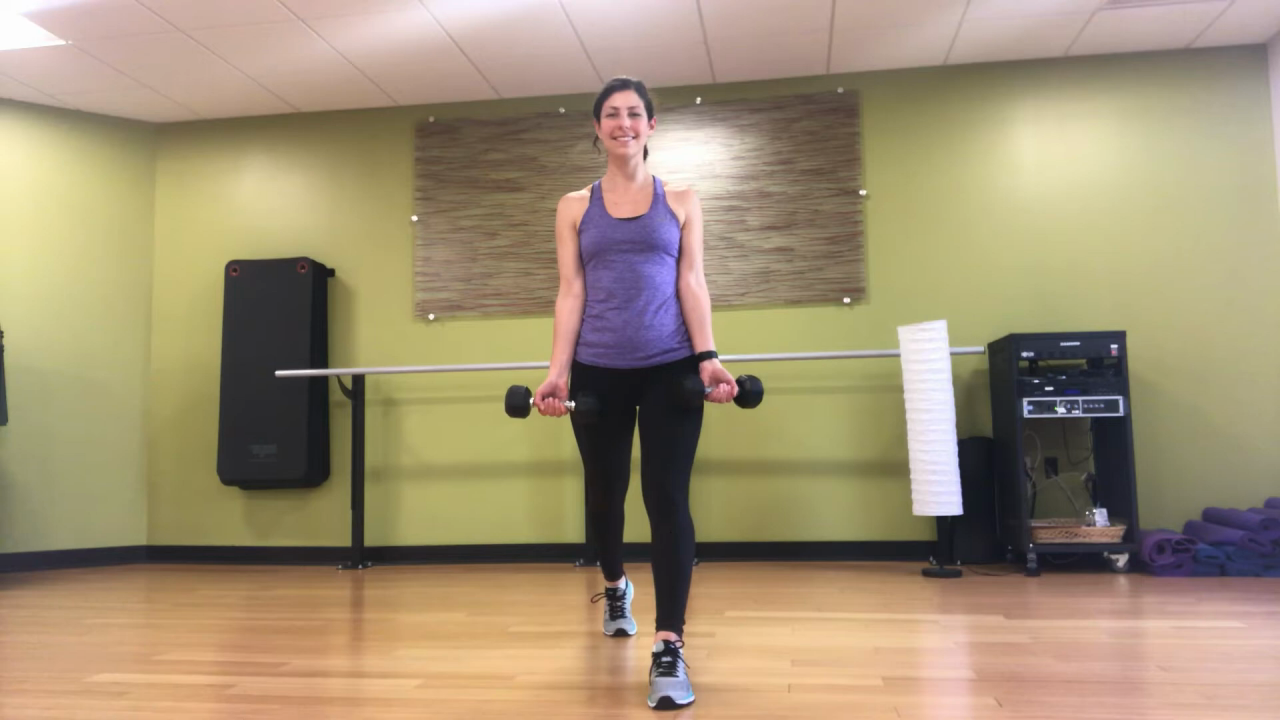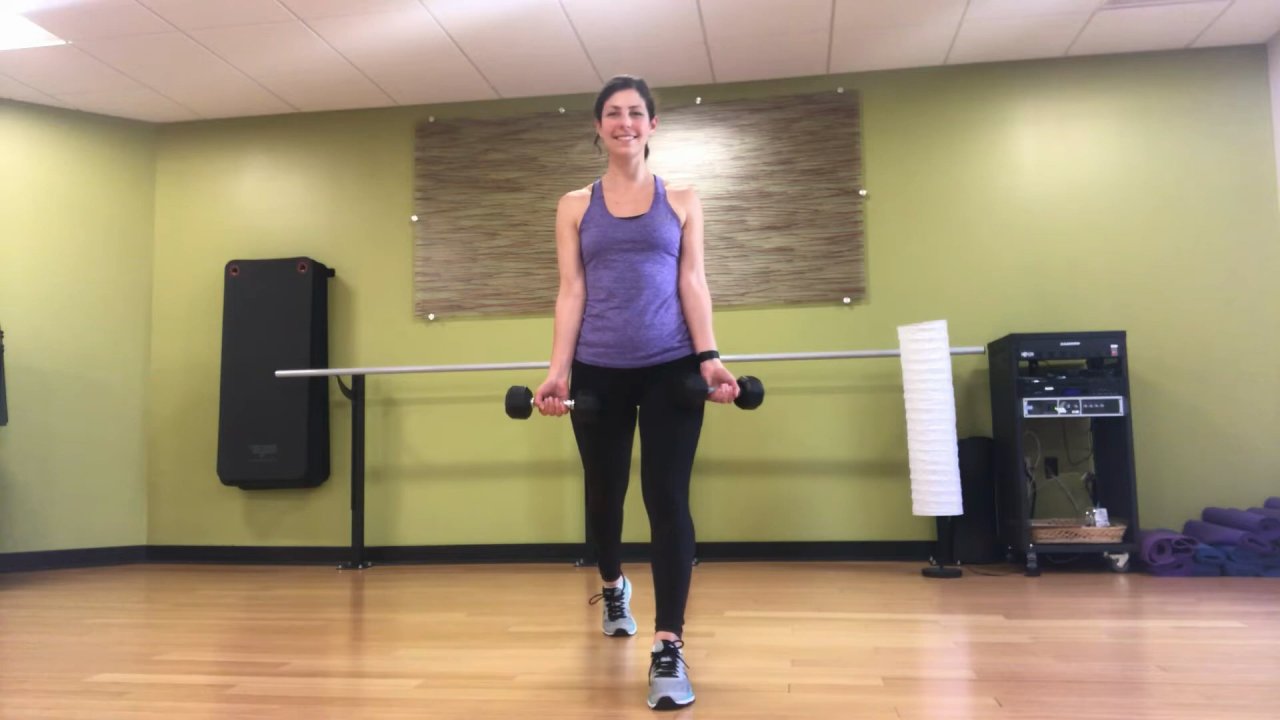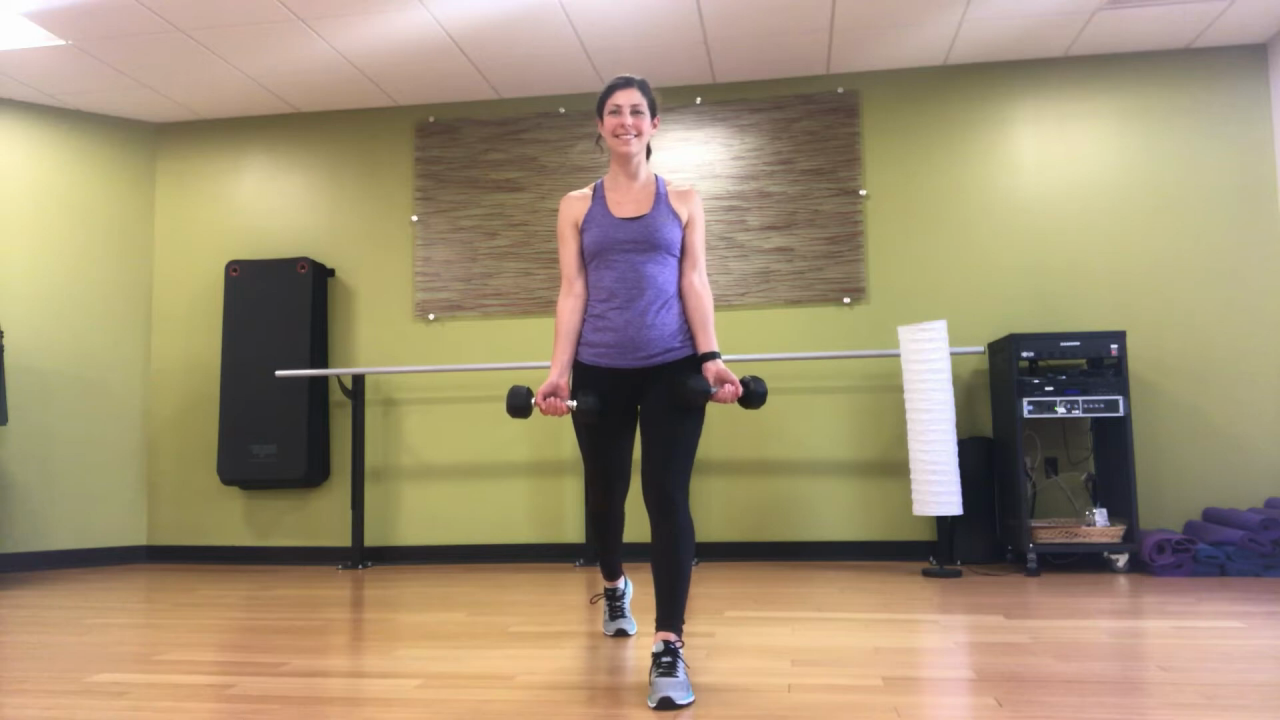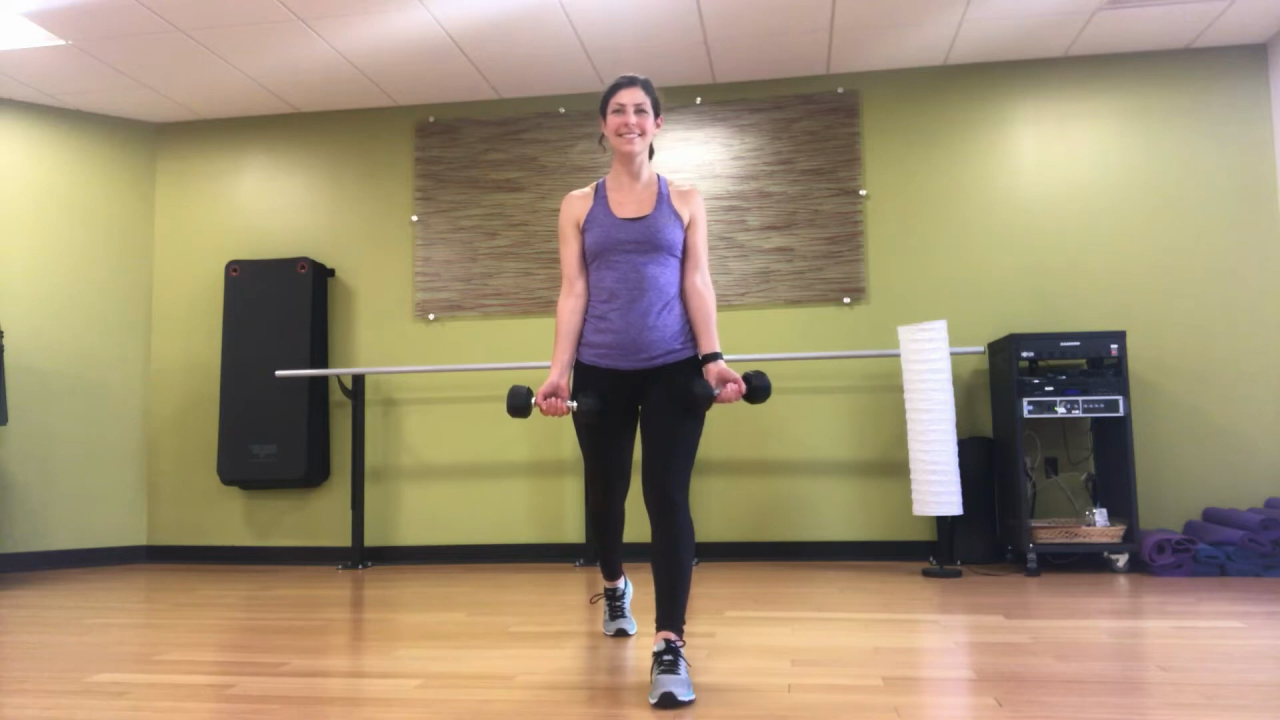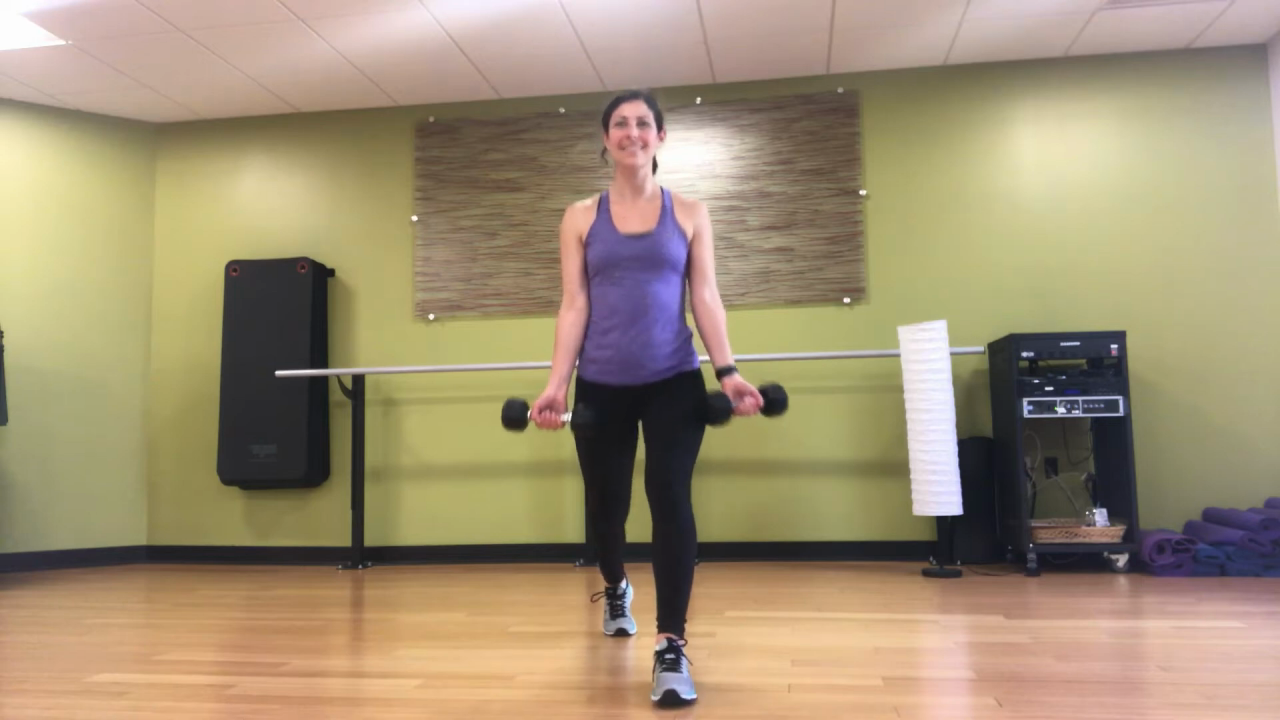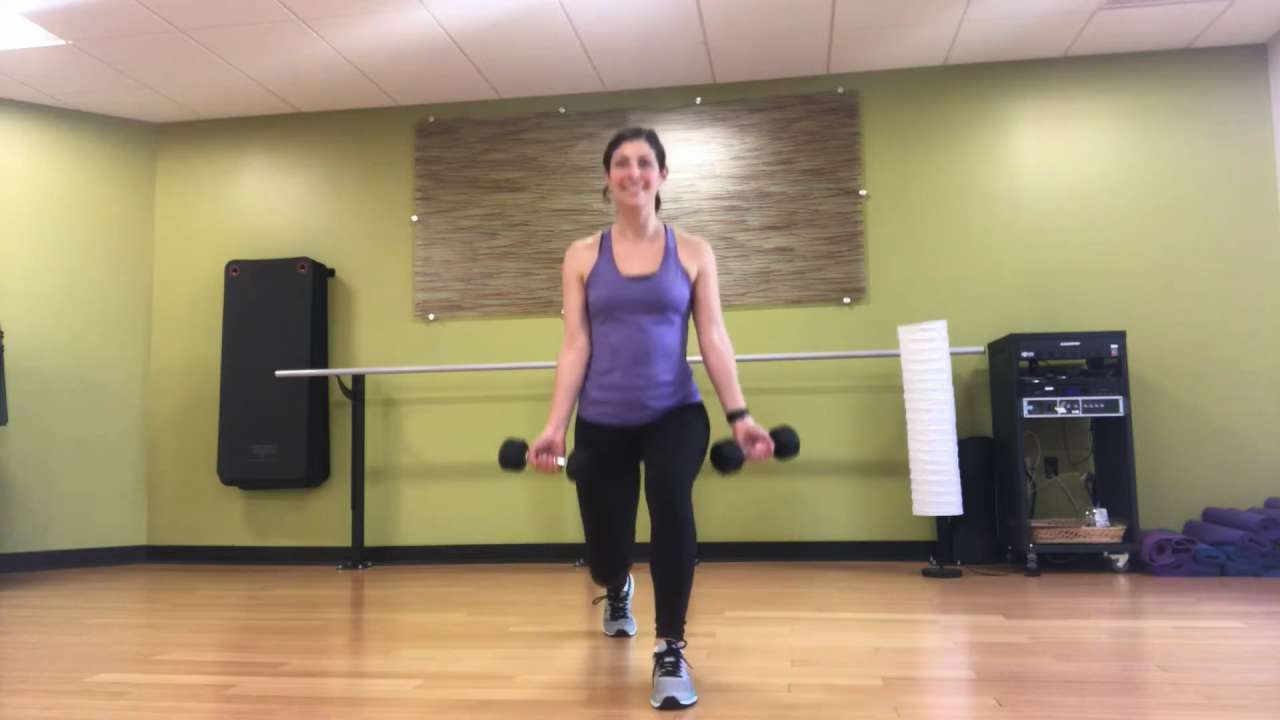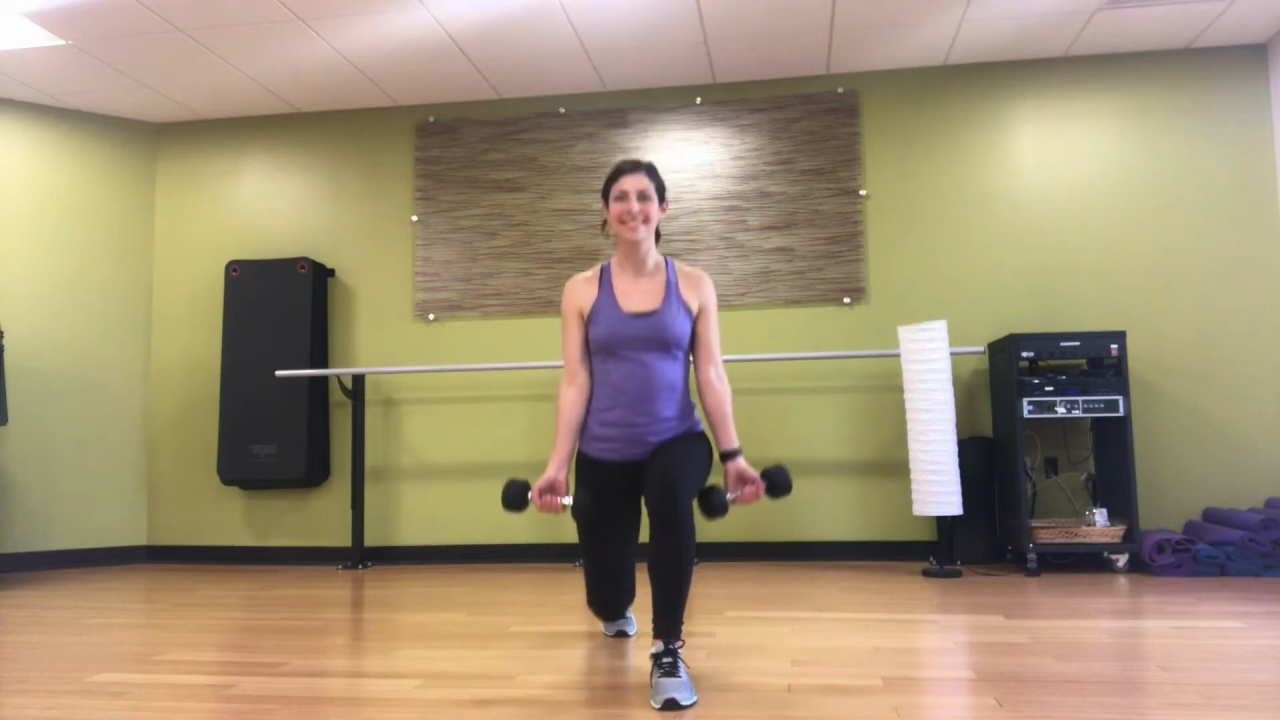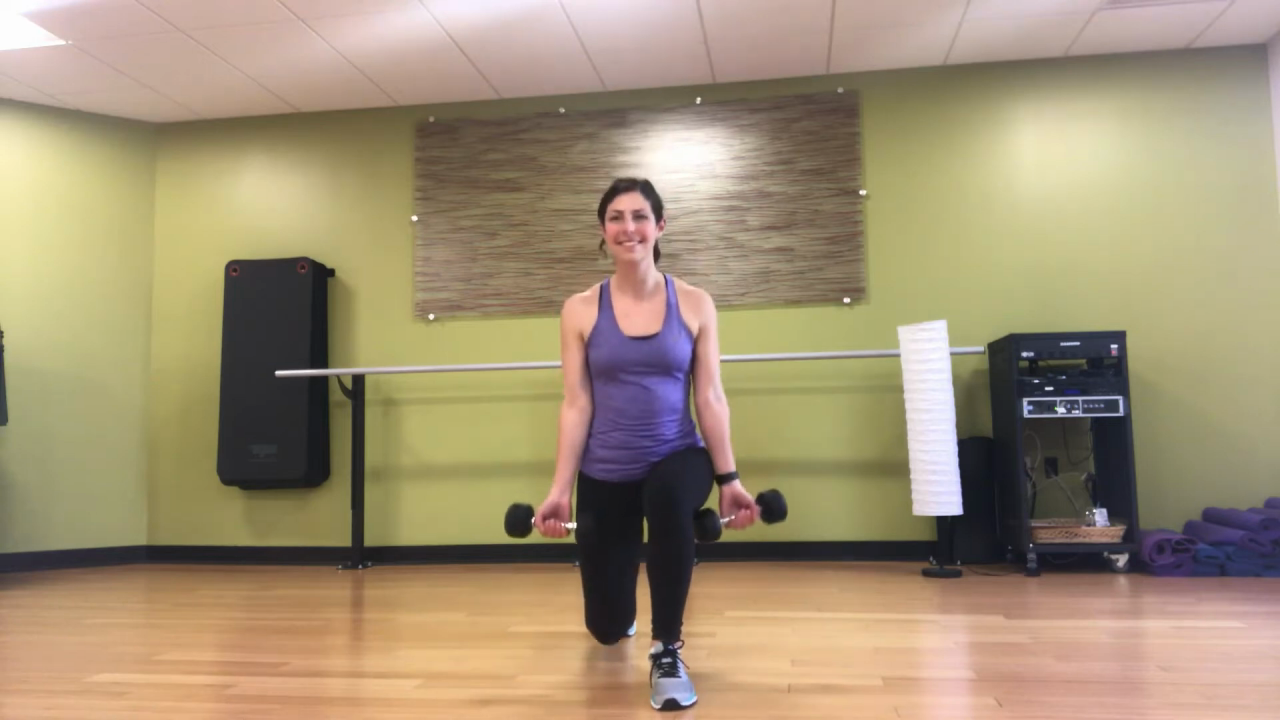
dt=0.2s
person 1, frame 1
left shoulder: (681, 200)
right shoulder: (575, 206)
left elbow: (691, 283)
right elbow: (571, 293)
left wrist: (709, 359)
right wrist: (558, 371)
left hip: (668, 366)
right hip: (599, 370)
left knee: (667, 497)
right knee: (605, 493)
left ankle: (669, 648)
right ankle: (615, 586)
person 1, frame 2
left shoulder: (681, 199)
right shoulder: (575, 205)
left elbow: (692, 283)
right elbow: (571, 292)
left wrist: (710, 358)
right wrist: (558, 371)
left hip: (669, 366)
right hip: (600, 370)
left knee: (667, 496)
right knee: (604, 492)
left ankle: (668, 648)
right ankle: (613, 586)
person 1, frame 3
left shoulder: (683, 199)
right shoulder: (577, 205)
left elbow: (694, 282)
right elbow: (572, 292)
left wrist: (710, 357)
right wrist: (559, 371)
left hip: (670, 366)
right hip: (601, 370)
left knee: (667, 496)
right knee: (605, 492)
left ankle: (668, 648)
right ankle: (613, 586)
person 1, frame 4
left shoulder: (685, 199)
right shoulder: (578, 204)
left elbow: (697, 283)
right elbow: (573, 291)
left wrist: (713, 358)
right wrist: (559, 370)
left hip: (671, 367)
right hip: (601, 370)
left knee: (667, 496)
right knee: (605, 492)
left ankle: (669, 647)
right ankle: (614, 586)
person 1, frame 5
left shoulder: (689, 212)
right shoulder: (580, 217)
left elbow: (705, 297)
right elbow: (574, 306)
left wrist: (727, 370)
right wrist: (557, 383)
left hip: (672, 380)
right hip: (603, 384)
left knee: (670, 494)
right knee: (606, 506)
left ankle: (671, 647)
right ankle: (615, 589)
person 1, frame 6
left shoulder: (693, 252)
right shoulder: (582, 256)
left elbow: (713, 336)
right elbow: (574, 345)
left wrist: (739, 414)
right wrist: (555, 424)
left hip: (675, 411)
right hip: (603, 421)
left knee: (670, 495)
right knee: (606, 554)
left ankle: (670, 650)
right ankle: (619, 590)
person 1, frame 7
left shoulder: (694, 285)
right shoulder: (581, 289)
left elbow: (711, 374)
right elbow: (575, 382)
left wrist: (732, 455)
right wrist: (558, 463)
left hip: (677, 438)
right hip: (604, 453)
left knee: (670, 497)
right knee: (607, 599)
left ankle: (668, 651)
right ankle: (619, 603)
person 1, frame 8
left shoulder: (695, 304)
right shoulder: (580, 310)
left elbow: (709, 397)
right elbow: (576, 405)
left wrist: (728, 478)
right wrist: (561, 487)
left hip: (678, 456)
right hip: (605, 473)
left knee: (669, 499)
right knee: (608, 625)
left ankle: (667, 652)
right ankle: (621, 610)
